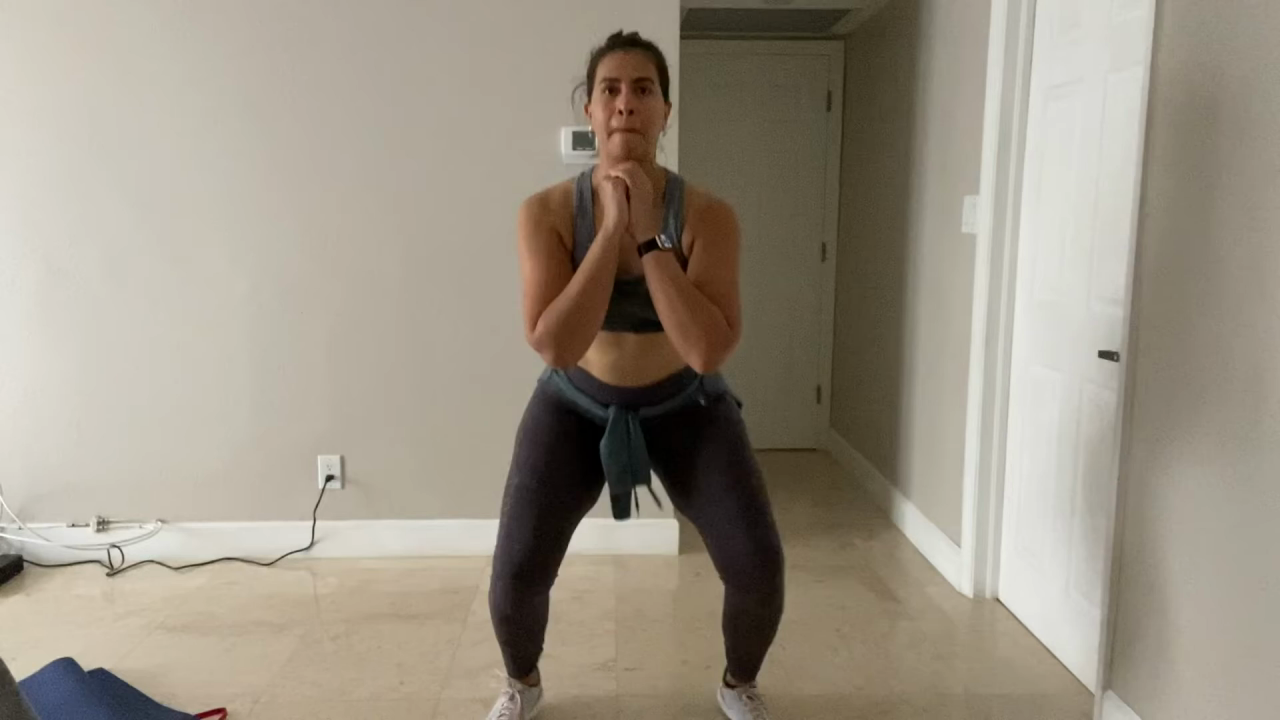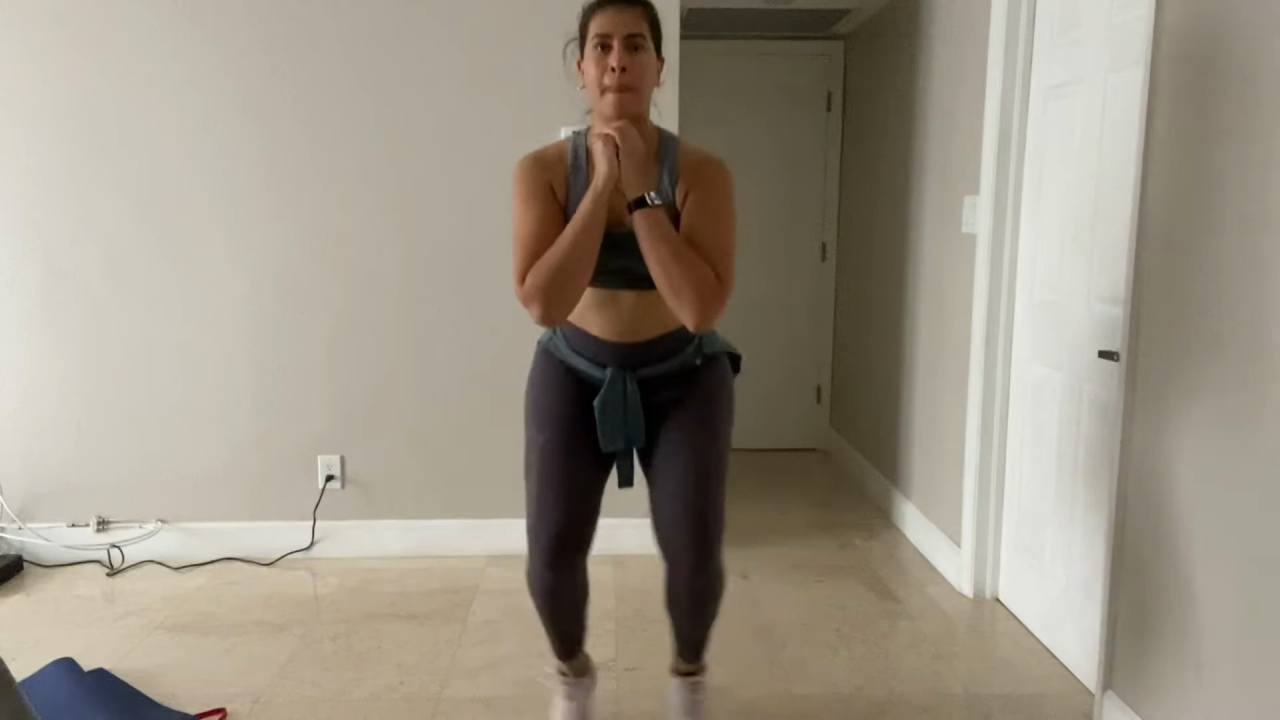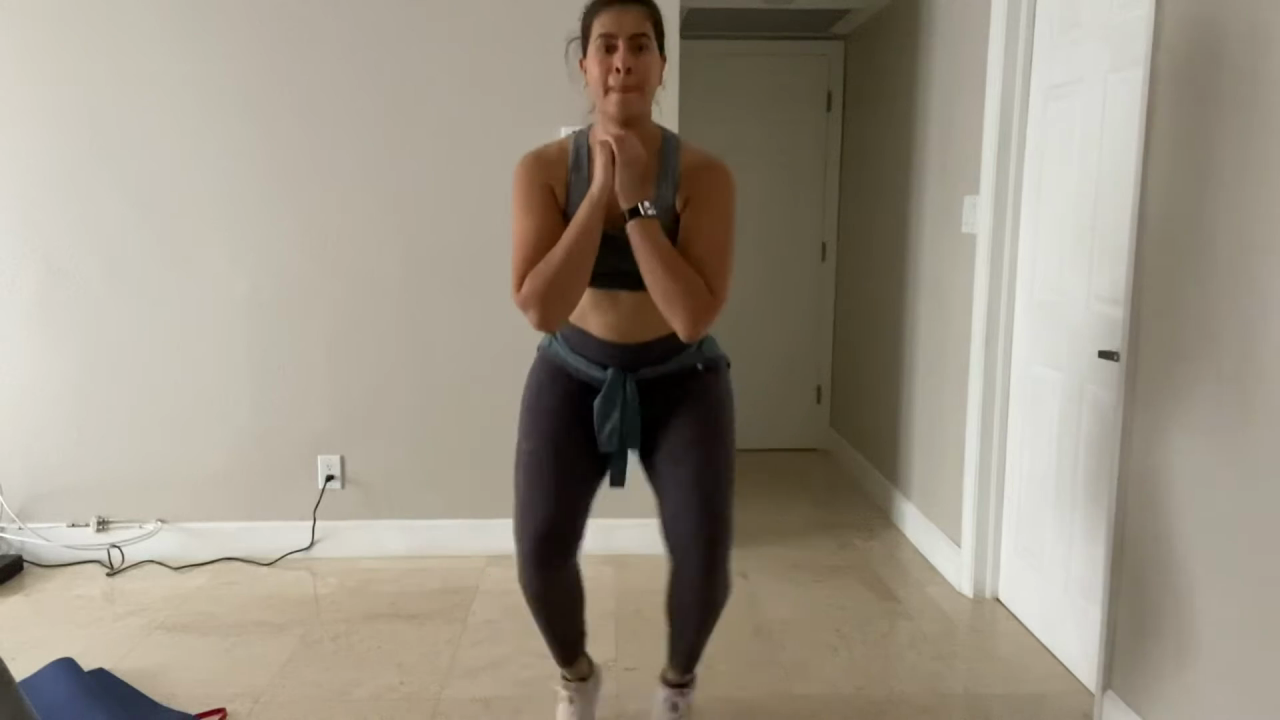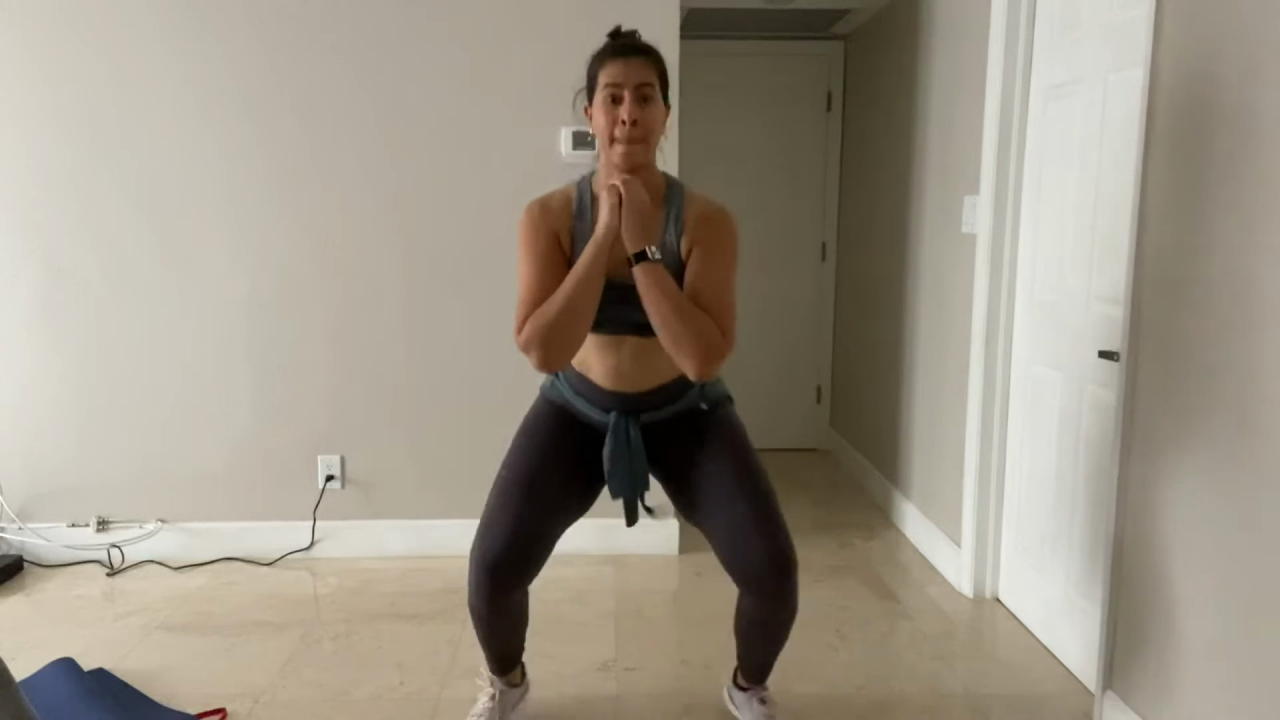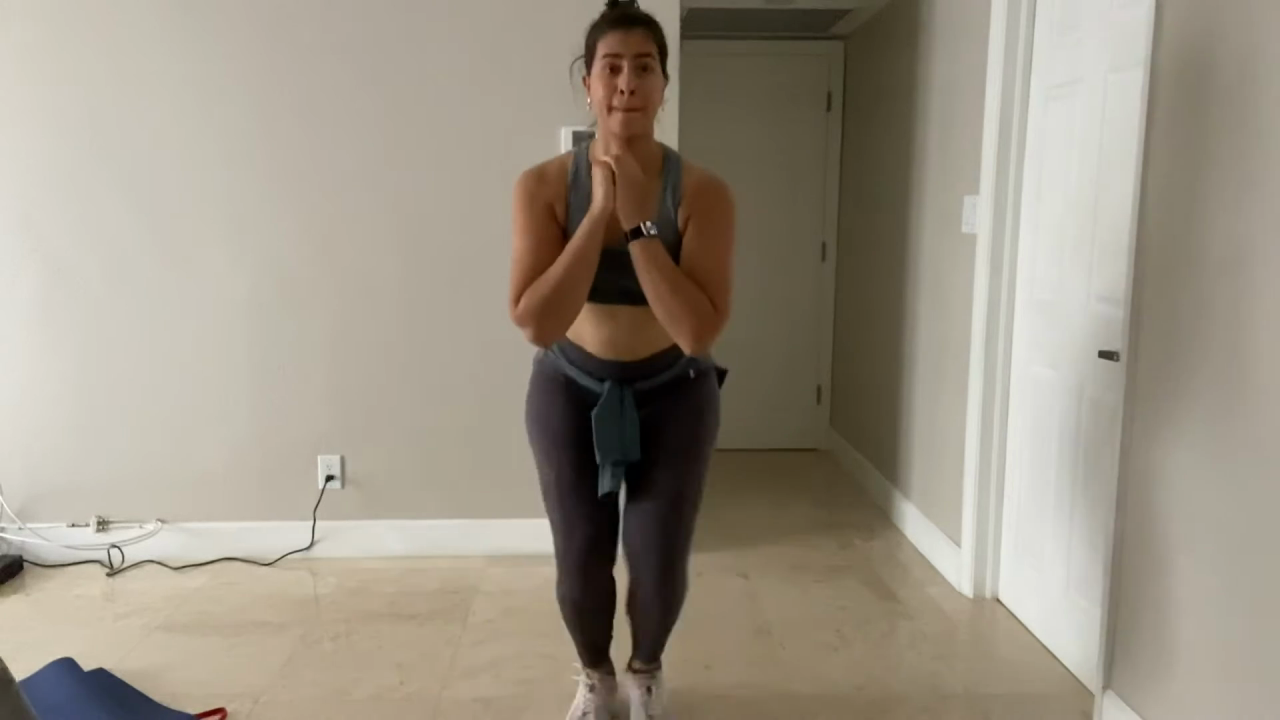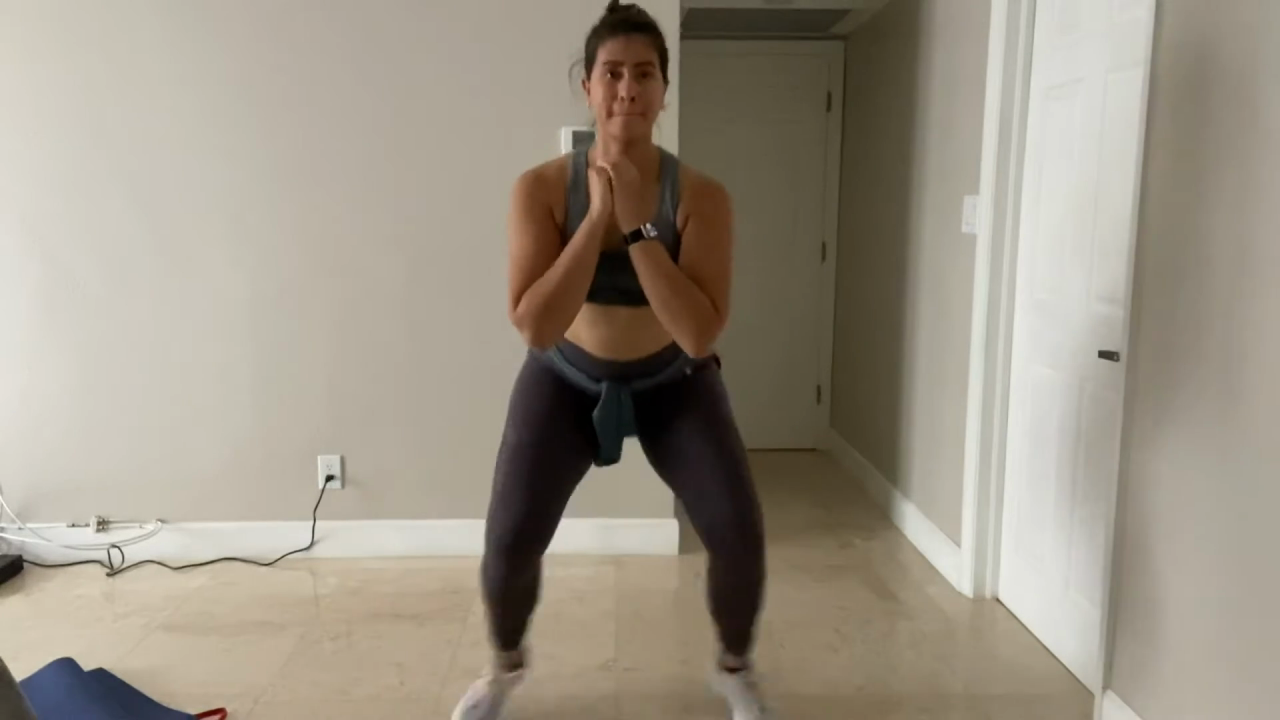
dt=0.3s
person 1, frame 1
left shoulder: (706, 214)
right shoulder: (546, 211)
left elbow: (710, 350)
right elbow: (554, 347)
left wrist: (648, 238)
right wrist: (611, 233)
left hip: (683, 410)
right hip: (576, 409)
left knee: (758, 564)
right knee: (517, 571)
person 1, frame 2
left shoulder: (700, 172)
right shoulder: (541, 170)
left elbow: (703, 308)
right elbow: (543, 306)
left wrist: (641, 197)
right wrist: (602, 188)
left hip: (681, 375)
right hip: (575, 374)
left knee: (691, 547)
right knee: (555, 546)
person 1, frame 3
left shoulder: (704, 174)
right shoulder: (543, 169)
left elbow: (695, 317)
right elbow: (539, 311)
left wrist: (636, 205)
right wrist: (598, 196)
left hip: (679, 377)
right hip: (574, 375)
left knee: (703, 551)
right knee: (540, 547)
person 1, frame 4
left shoulder: (706, 219)
right shoulder: (548, 215)
left elbow: (704, 357)
right elbow: (540, 350)
left wrist: (642, 246)
right wrist: (603, 237)
left hip: (685, 416)
right hip: (577, 412)
left knee: (771, 570)
right knee: (494, 565)
person 1, frame 5
left shoulder: (702, 192)
right shoulder: (543, 186)
left elbow: (699, 332)
right elbow: (535, 325)
left wrist: (638, 223)
right wrist: (599, 215)
left hip: (672, 388)
right hip: (572, 385)
left knee: (659, 556)
right knee: (583, 553)
person 1, frame 6
left shoulder: (700, 195)
right shoulder: (541, 188)
left elbow: (700, 334)
right elbow: (534, 328)
left wrist: (638, 227)
right wrist: (598, 219)
left hip: (673, 384)
right hip: (566, 381)
left knee: (739, 533)
right knee: (512, 540)
right ankle: (506, 662)
